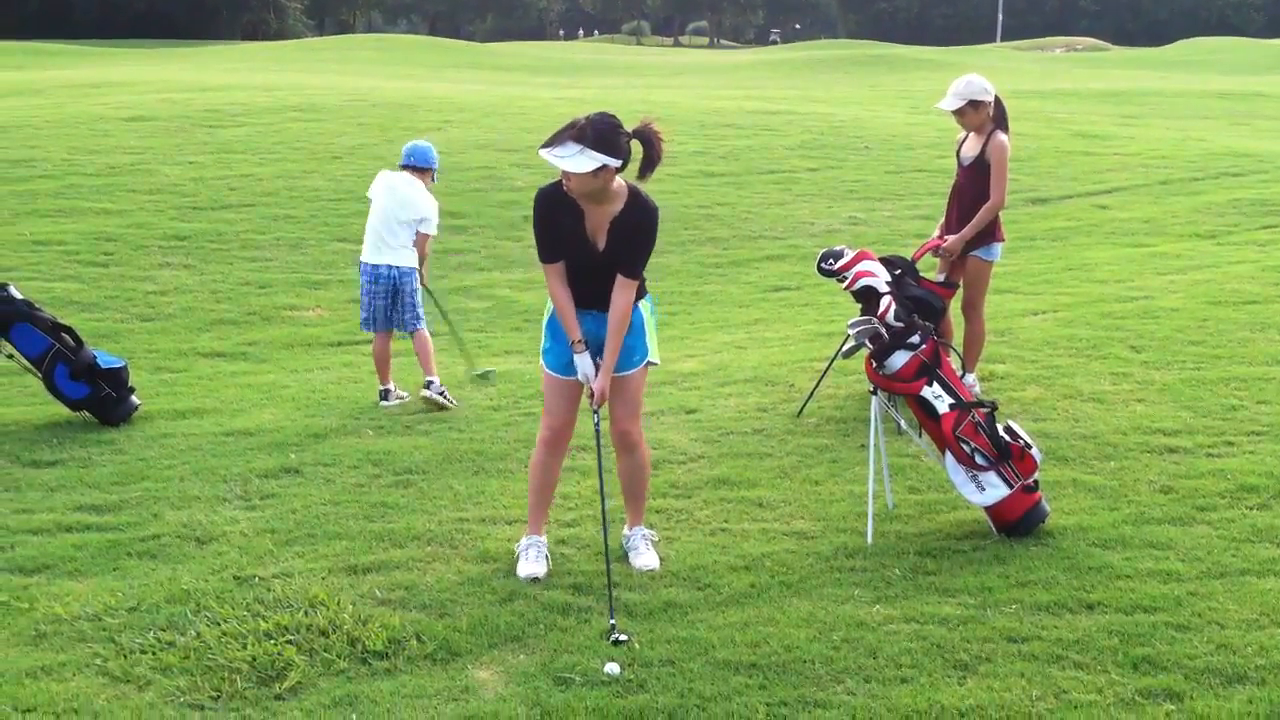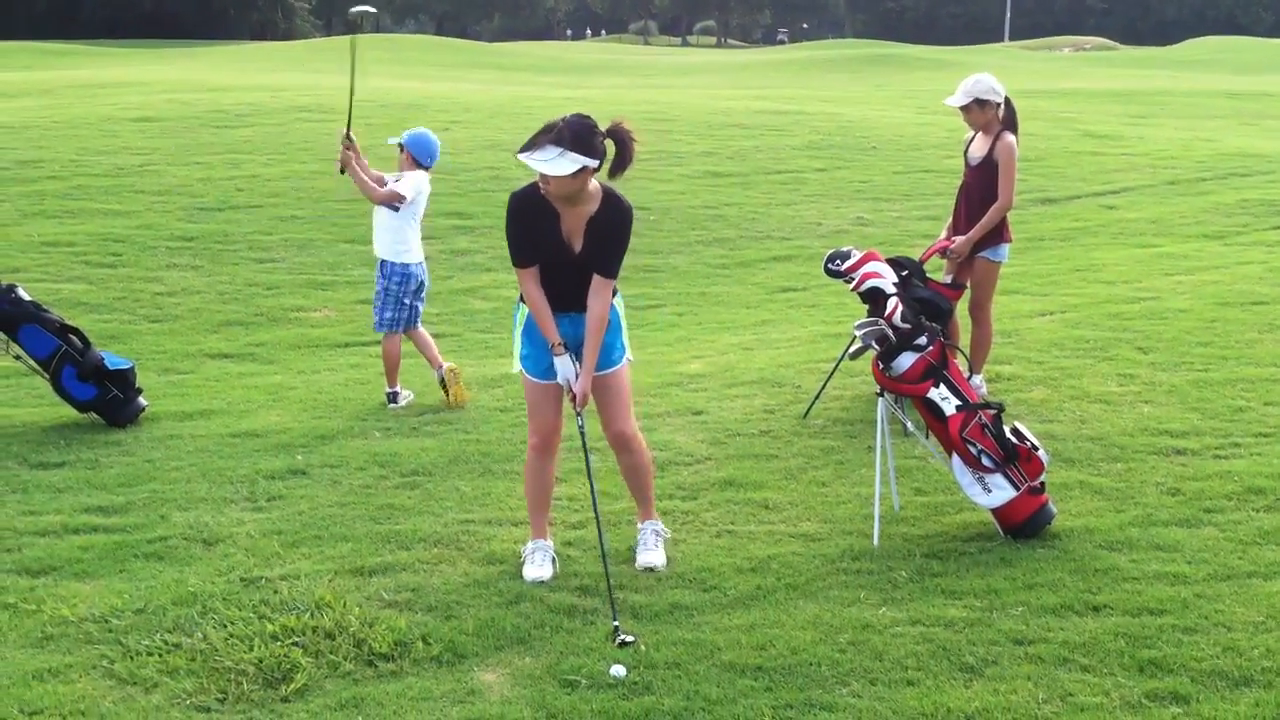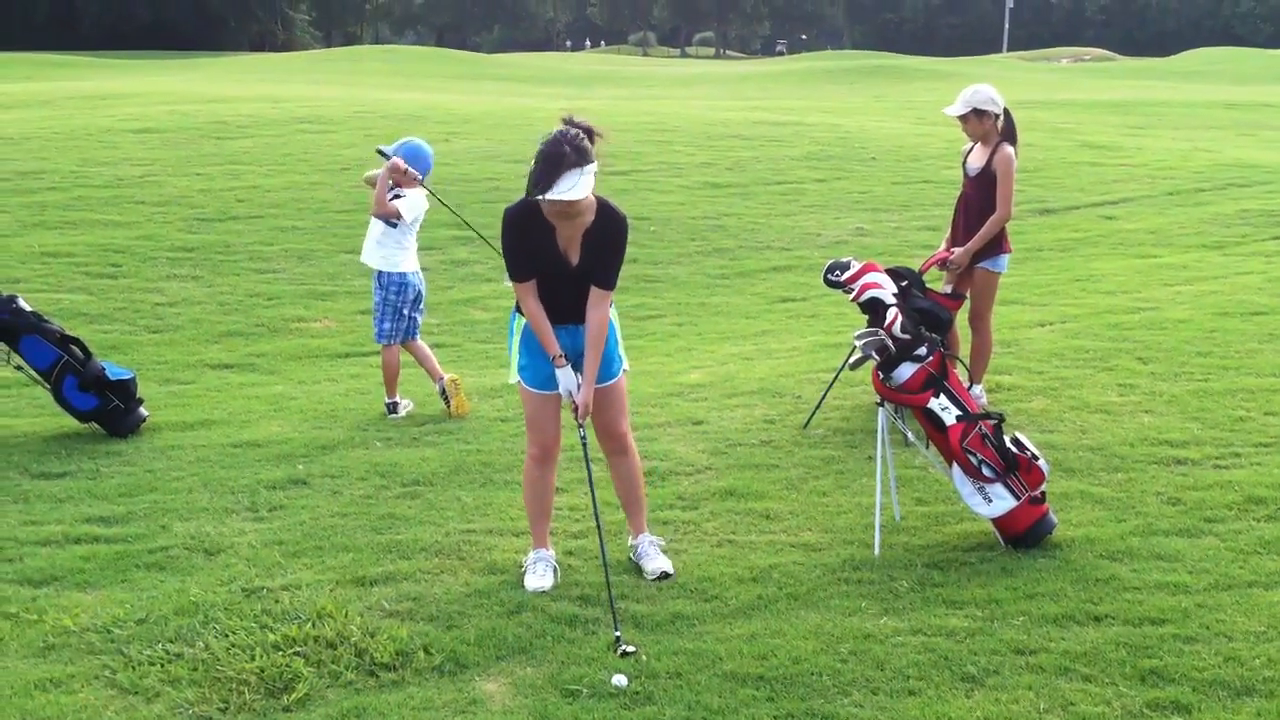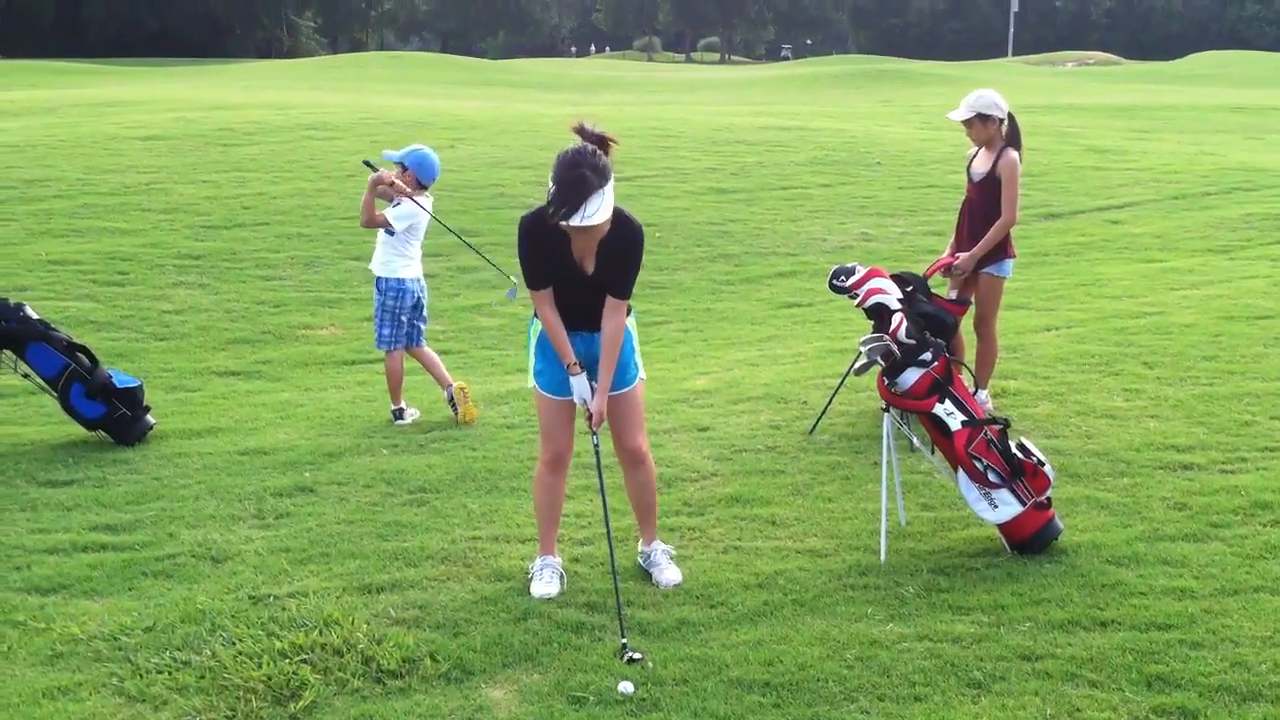
dt=0.3s
person 1, frame 1
left shoulder: (641, 211)
right shoulder: (550, 201)
left elbow: (623, 290)
right elbow: (555, 278)
left wrist: (607, 370)
right wrist: (579, 348)
left hip: (625, 321)
right hip: (568, 320)
left knee: (627, 433)
right knee: (553, 433)
left ankle: (636, 531)
right ankle: (533, 538)
person 1, frame 2
left shoulder: (616, 212)
right shoulder: (524, 204)
left elbow: (600, 291)
right elbow: (529, 282)
left wrist: (587, 369)
right wrist: (557, 350)
left hip: (599, 321)
right hip: (542, 323)
left knee: (624, 431)
right knee: (543, 436)
left ankle: (649, 526)
right ankle: (539, 542)
person 1, frame 3
left shoulder: (611, 222)
right shoulder: (518, 219)
left elbow: (598, 303)
right elbow: (527, 296)
left wrist: (588, 381)
right wrist: (559, 362)
left hip: (594, 330)
right hip: (540, 335)
left knee: (618, 438)
right knee: (542, 447)
left ankle: (642, 539)
right ankle: (540, 553)
person 1, frame 4
left shoulder: (628, 232)
right shoulder: (535, 228)
left elbow: (614, 313)
right elbow: (545, 304)
left wrist: (604, 389)
right wrist: (574, 369)
left hip: (612, 340)
right hip: (557, 340)
left knee: (634, 449)
right knee: (554, 453)
left ankle: (652, 545)
right ankle: (546, 559)
person 2, frame 1
left shoulder: (997, 143)
right shoulder: (963, 139)
left elbow: (997, 201)
left wrist: (963, 237)
right wrist: (942, 227)
left hip: (981, 238)
right hip: (955, 234)
left knee: (971, 307)
left ankle: (969, 377)
person 2, frame 2
left shoulder: (1005, 143)
right shoulder: (971, 139)
left elbow: (1005, 202)
left wrist: (971, 238)
right wrist: (950, 229)
left hip: (989, 239)
right hip: (962, 235)
left knee: (978, 309)
left ankle: (975, 379)
person 2, frame 3
left shoulder: (1003, 154)
right shoulder: (969, 150)
left elbow: (1003, 213)
left wrist: (970, 249)
right wrist: (949, 240)
left hip: (988, 249)
right hip: (961, 246)
left knee: (978, 319)
left ankle: (976, 389)
person 2, frame 4
left shoulder: (1008, 159)
right shoulder: (974, 155)
left elbow: (1008, 218)
left wrist: (975, 255)
right wrist: (953, 247)
left hip: (992, 255)
right hip: (966, 251)
left knee: (983, 325)
left ankle: (981, 394)
person 3, frame 1
left shoulder: (384, 179)
right shoulder: (427, 203)
right elbow: (420, 247)
right wrist: (421, 270)
left hip: (372, 267)
right hip: (405, 270)
left knee: (381, 332)
right knee: (418, 328)
left ankle: (387, 390)
right ankle: (432, 383)
person 3, frame 2
left shoulder: (415, 181)
right shoulder: (407, 177)
left elbow: (377, 195)
right elbow: (372, 177)
left wrist: (352, 165)
right wrist: (354, 155)
left hip: (396, 266)
right hip: (413, 264)
left knee: (391, 330)
right knee: (411, 325)
left ankle: (394, 392)
right ankle: (442, 368)
person 3, frame 3
left shoulder: (415, 200)
right shoulder: (397, 188)
left elbow: (379, 210)
right elbow: (372, 179)
left wrist: (387, 173)
right wrist: (387, 172)
left hip: (393, 277)
right hip: (408, 276)
left knee: (389, 342)
right knee: (409, 339)
left ankle: (393, 402)
right ankle: (443, 381)
person 3, frame 4
left shoulder: (411, 209)
right shoulder: (419, 200)
left elbow: (369, 221)
right elbow: (380, 192)
left wrist: (374, 184)
right wrist: (380, 184)
left hip: (393, 282)
right hip: (415, 282)
left knee: (393, 348)
right knee: (416, 344)
left ankle: (399, 409)
right ankle: (452, 388)
